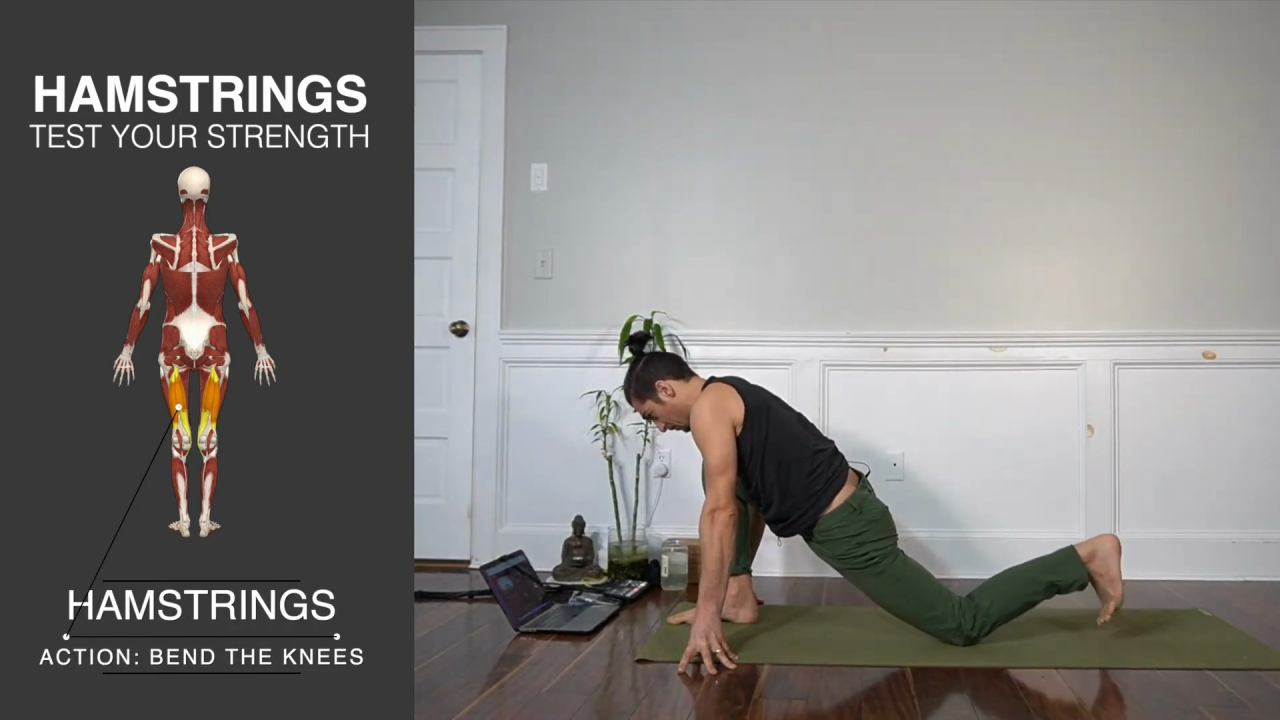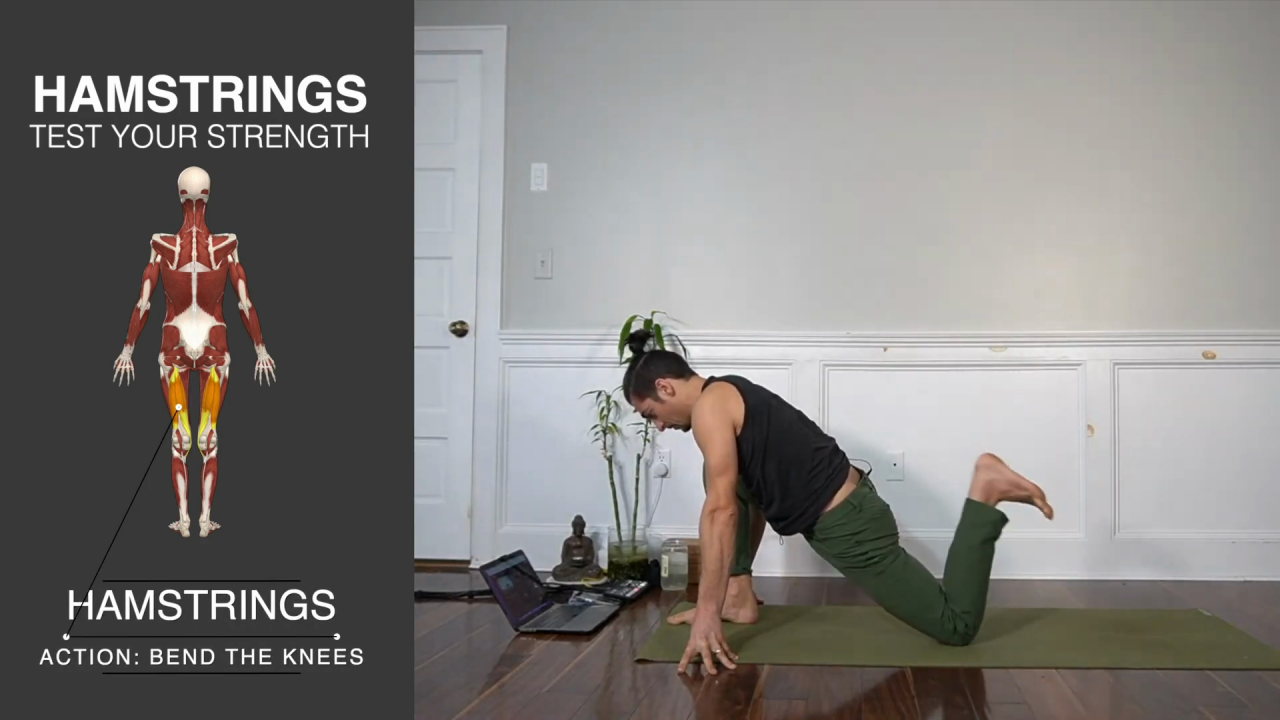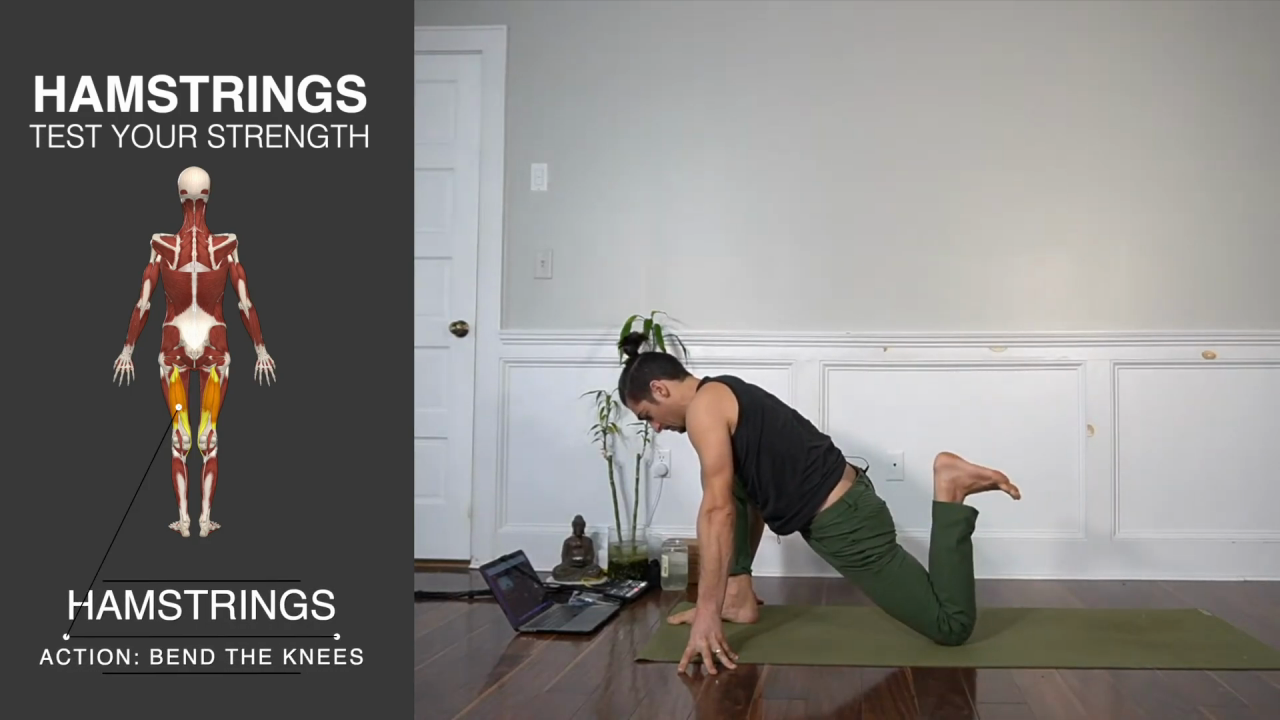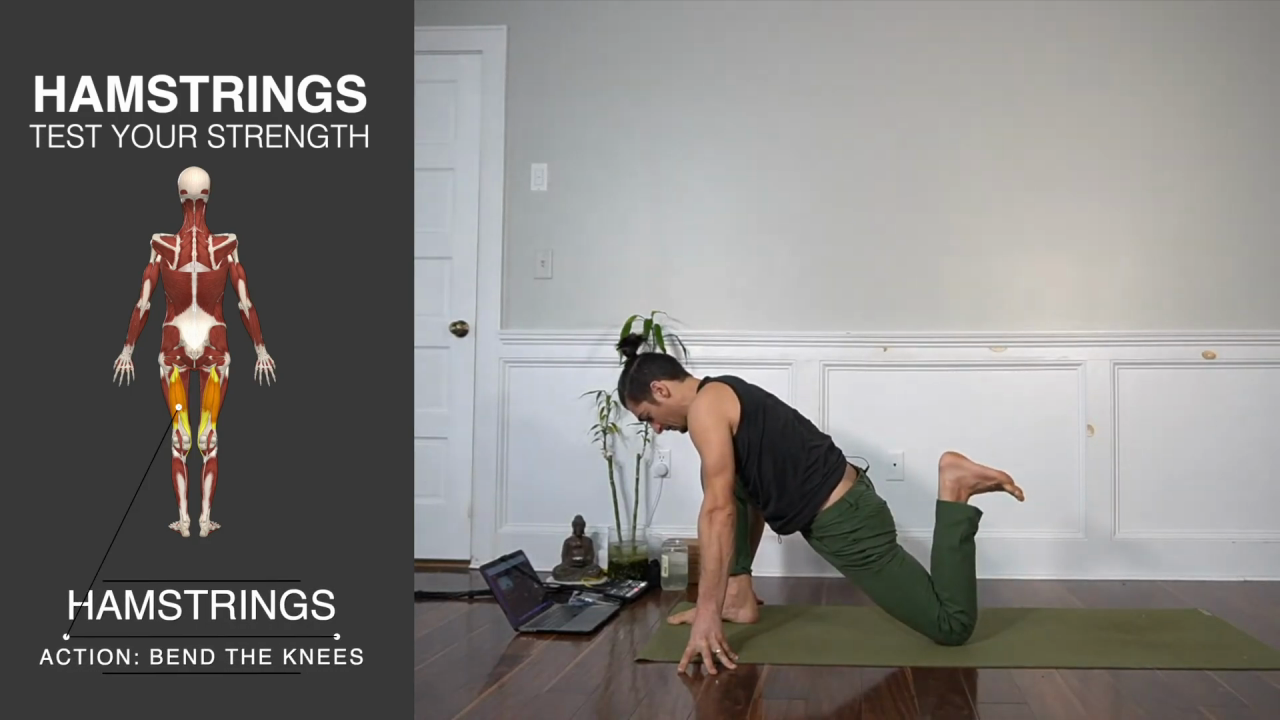
dt=0.5s
person 1, frame 1
left shoulder: (707, 406)
right shoulder: (729, 394)
left elbow: (720, 512)
right elbow: (749, 498)
left wrist: (706, 615)
right wrist: (726, 594)
left hip: (848, 530)
right hip: (845, 506)
left knee: (963, 623)
right knee: (720, 476)
left ankle: (1087, 558)
right ankle: (740, 598)
person 1, frame 2
left shoulder: (708, 406)
right shoulder: (730, 394)
left elbow: (720, 512)
right elbow: (751, 497)
left wrist: (706, 615)
right wrist: (731, 591)
left hip: (849, 527)
right hip: (845, 507)
left knee: (955, 625)
right knee: (723, 479)
left ankle: (984, 491)
right ankle: (740, 598)
person 1, frame 3
left shoulder: (704, 406)
right shoulder: (725, 395)
left elbow: (718, 511)
right elbow: (749, 497)
left wrist: (707, 615)
right wrist: (723, 596)
left hip: (846, 524)
right hip: (840, 503)
left knee: (952, 626)
left ankle: (949, 489)
right ankle: (740, 598)
person 1, frame 4
left shoulder: (705, 406)
right shoulder: (725, 395)
left elbow: (719, 511)
right elbow: (751, 495)
left wrist: (707, 613)
right wrist: (729, 590)
left hip: (847, 522)
right hip: (840, 503)
left knee: (951, 626)
left ankle: (955, 489)
right ankle: (739, 597)
